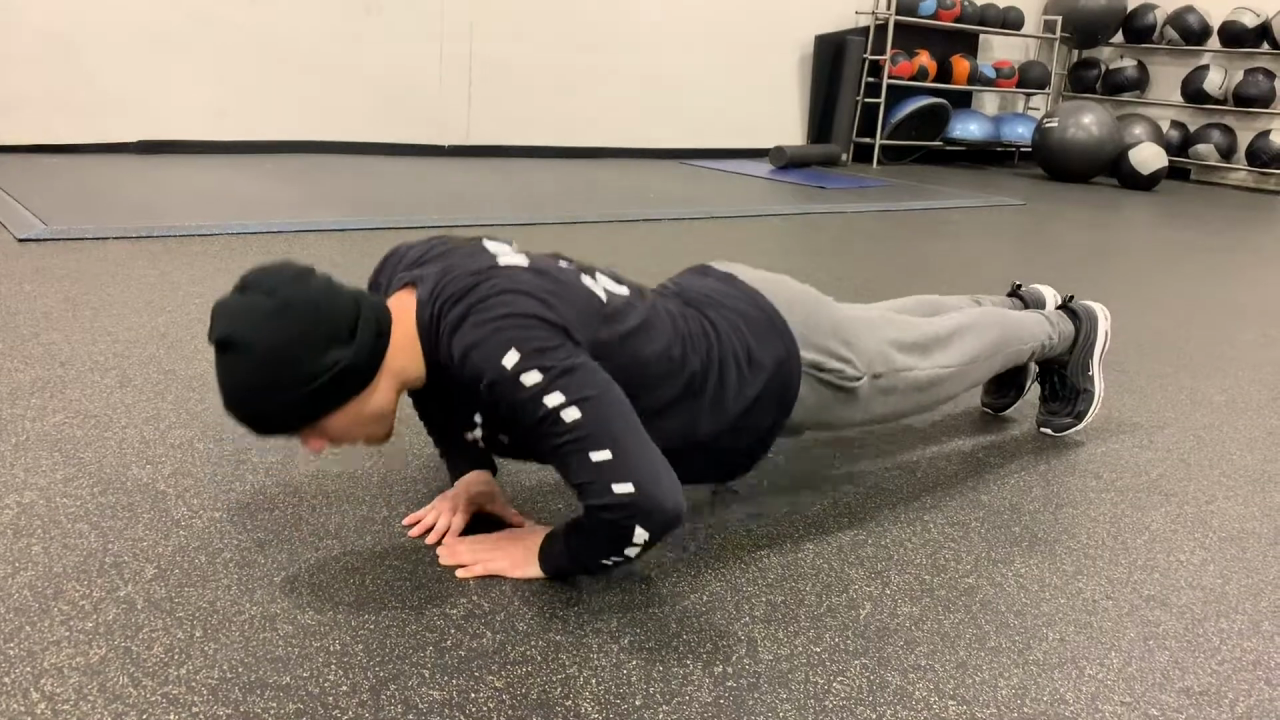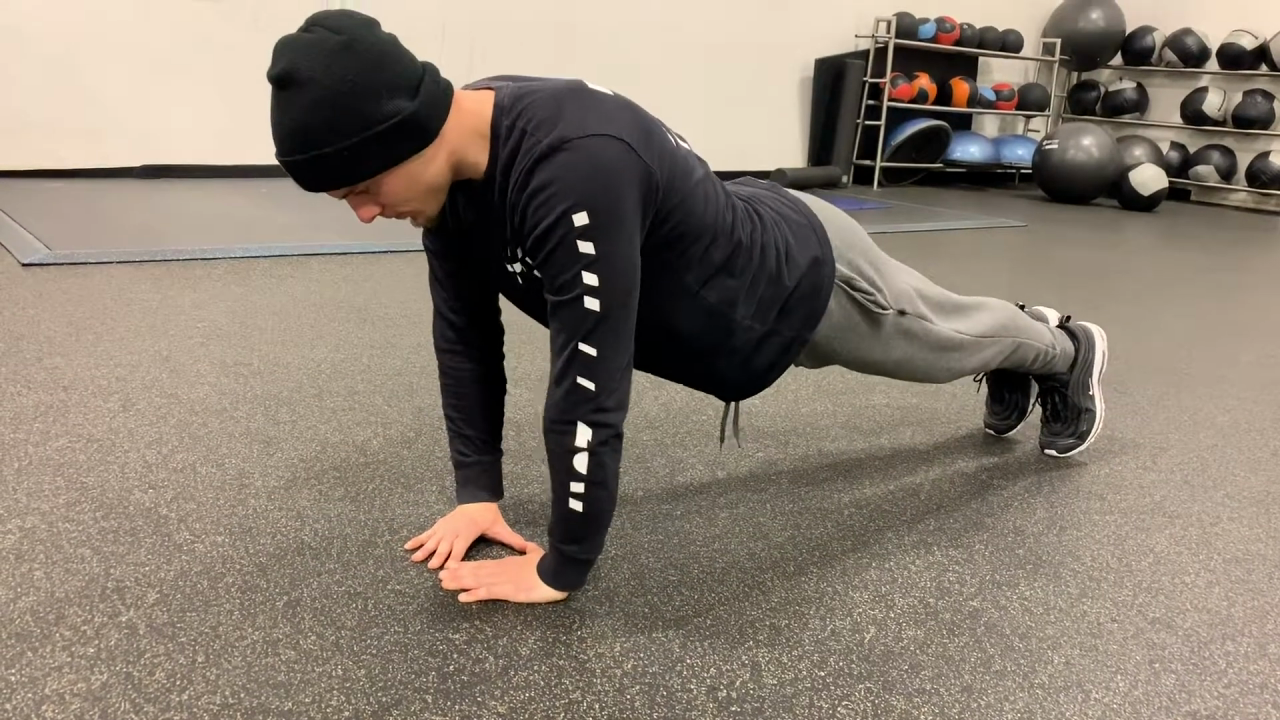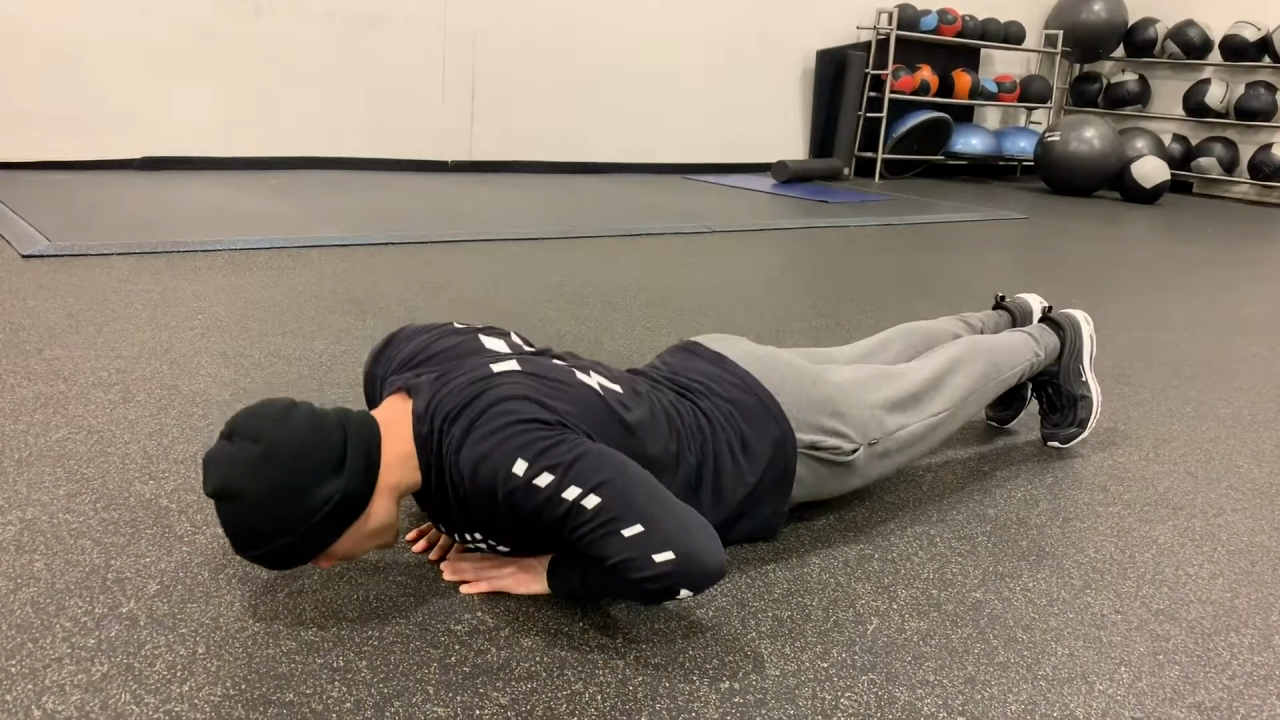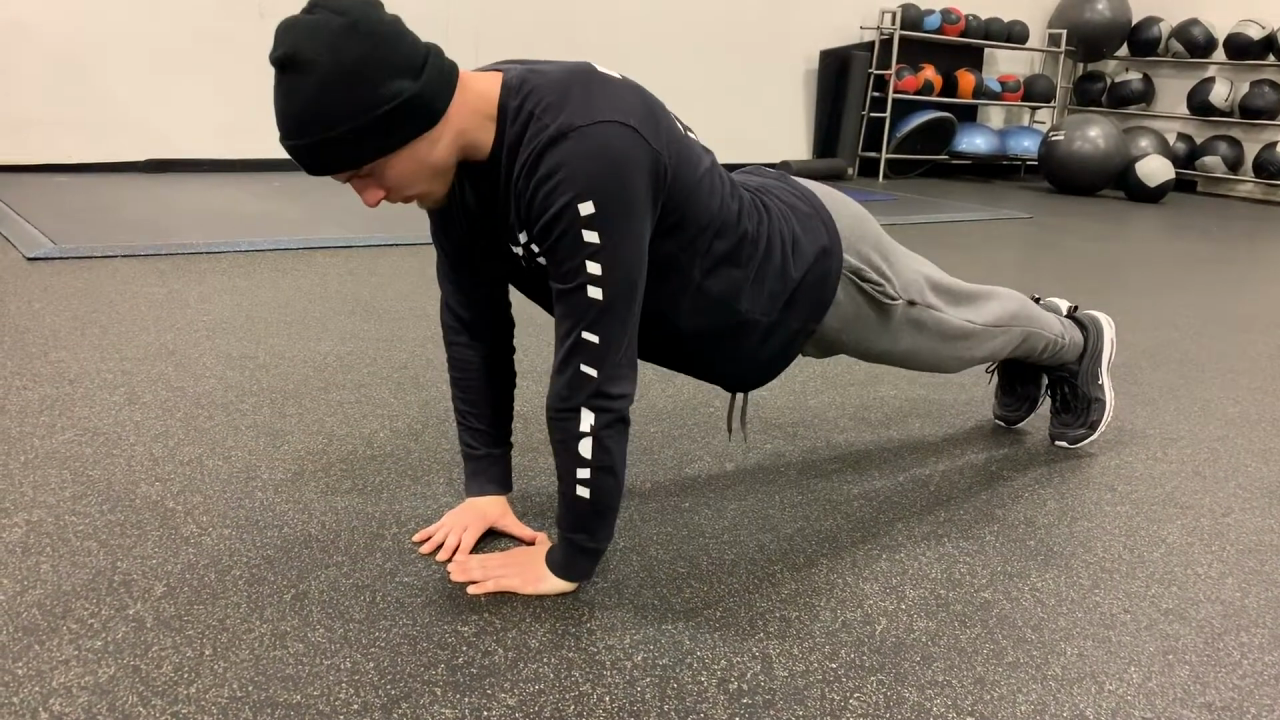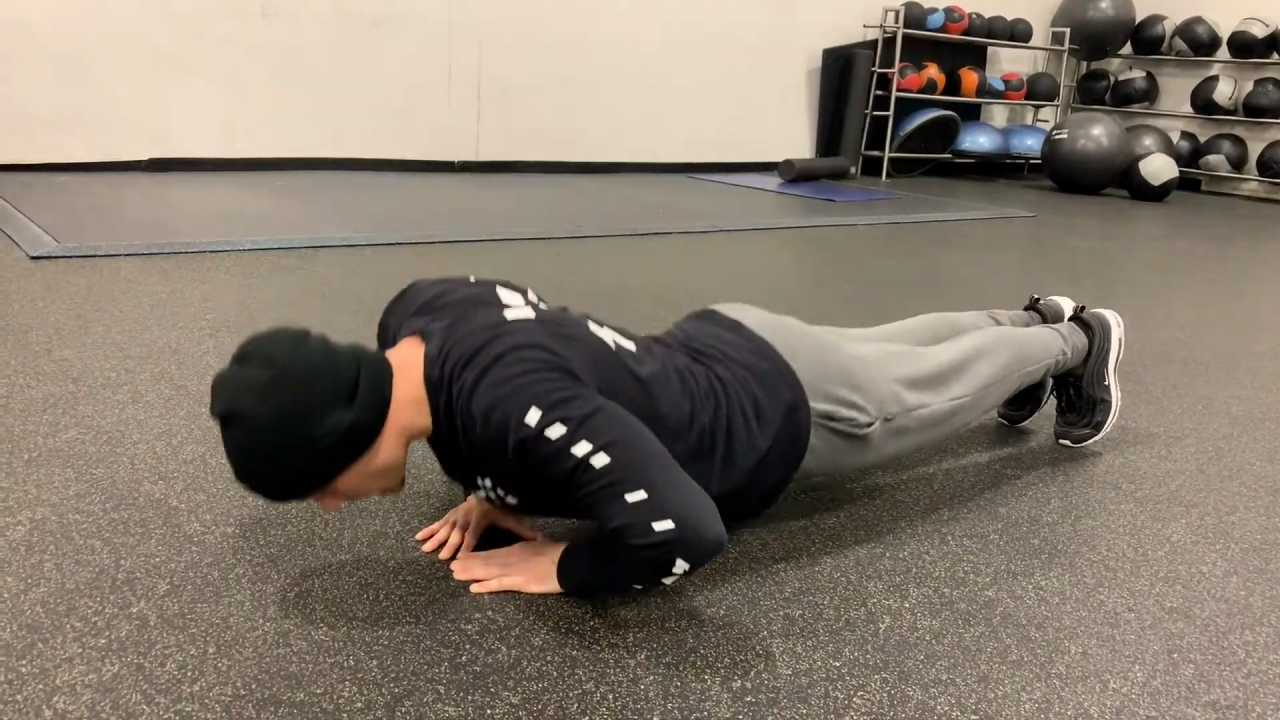
dt=1s
person 1, frame 1
left shoulder: (506, 344)
right shoulder: (398, 290)
left elbow: (646, 501)
left wrist: (548, 553)
right wrist: (472, 473)
left hip: (777, 361)
right hip: (709, 313)
left knee: (916, 363)
right knee: (889, 328)
left ankle: (1064, 332)
right ankle: (1016, 306)
person 1, frame 2
left shoulder: (575, 170)
right shoulder: (454, 155)
left elbow: (591, 388)
right elbow: (466, 333)
left wrist: (560, 568)
right wrist: (478, 493)
left hip: (802, 278)
right hip: (738, 252)
left knee: (946, 337)
left ankle: (1063, 352)
right ankle: (1024, 340)
person 1, frame 3
left shoulder: (499, 454)
right shoulder: (396, 366)
left elbow: (688, 556)
left wrist: (551, 571)
left hip: (768, 440)
right hip: (701, 377)
left knee: (913, 401)
right knee: (868, 362)
left ankle: (1048, 342)
right ankle: (1000, 322)
person 1, frame 4
left shoulder: (586, 148)
right shoulder: (460, 140)
left elbow: (594, 371)
right elbow: (474, 321)
left wrist: (569, 561)
right wrist: (487, 486)
left hip: (810, 266)
right hip: (743, 256)
left knee: (953, 329)
right knee: (948, 335)
left ankle: (1073, 342)
right ankle: (1037, 334)
person 1, frame 5
left shoulder: (515, 407)
right shoulder: (409, 321)
left elbow: (687, 528)
left wrist: (559, 562)
right wrist: (488, 491)
left hip: (785, 410)
right hip: (716, 351)
left knee: (934, 386)
right knee: (896, 349)
left ankle: (1074, 340)
right ankle: (1023, 322)
